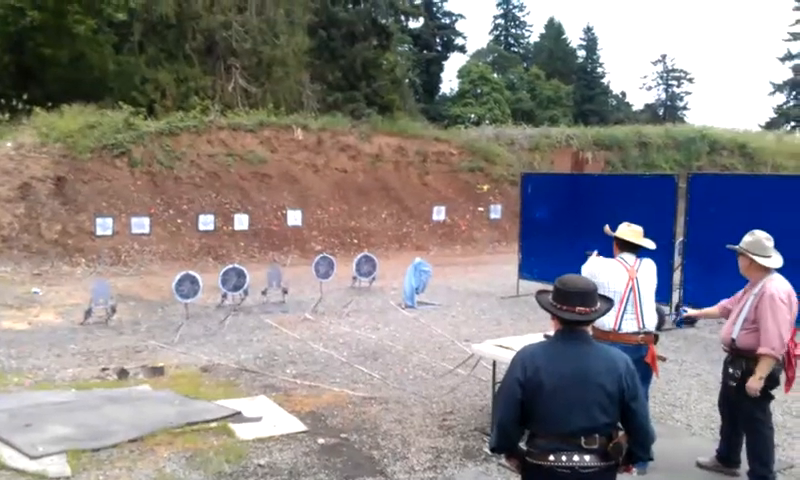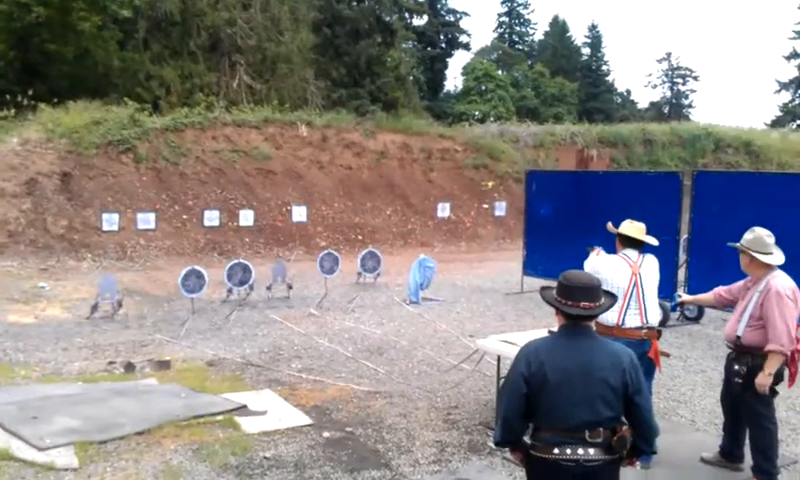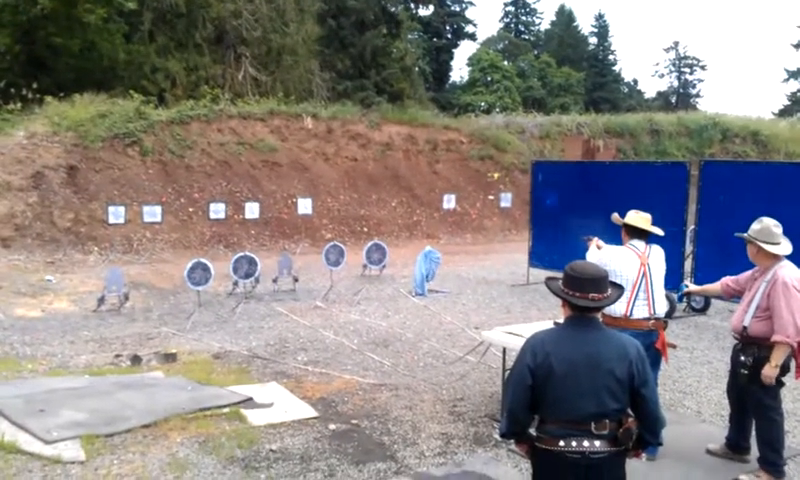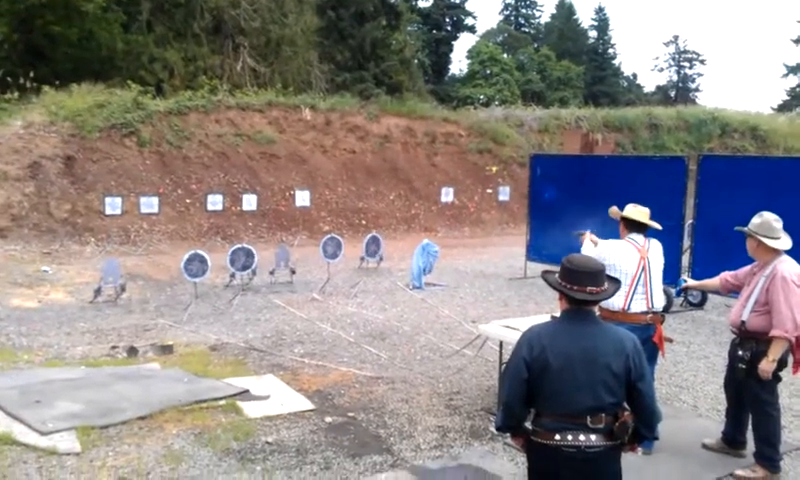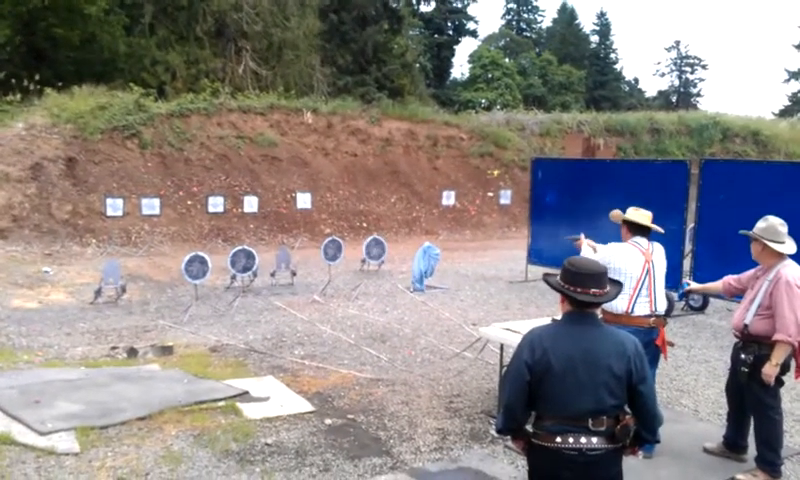
dt=0.5s
person 1, frame 1
left shoulder: (774, 291)
right shoulder: (755, 285)
left elbow: (774, 342)
right elbow: (729, 306)
left wrist: (759, 376)
right wrist: (698, 313)
left hip: (755, 366)
right hip: (738, 362)
left knee: (755, 422)
right knee: (729, 411)
right ankle: (726, 459)
person 1, frame 2
left shoulder: (778, 288)
right shoulder: (753, 282)
right elbow: (722, 295)
left wrist: (768, 372)
right wrist: (692, 299)
left hip: (758, 363)
right hip: (739, 358)
left knee: (759, 418)
right knee: (732, 407)
right ankle: (730, 454)
person 1, frame 3
right shoulder: (760, 273)
right elbow: (730, 285)
left wrist: (774, 364)
right wrist: (698, 289)
left hip: (764, 355)
right hip: (746, 349)
left knee: (765, 410)
right knee: (738, 399)
right ankle: (736, 446)
person 1, frame 4
right shoulder: (759, 267)
right elbow: (728, 280)
left wrist: (771, 359)
right wrist: (697, 284)
left hip: (762, 349)
right hip: (743, 344)
left knee: (762, 405)
right knee: (735, 393)
right ankle: (732, 441)
person 1, frame 5
right shoulder: (762, 272)
right elbow: (732, 283)
left wrist: (775, 363)
right wrist: (700, 287)
left hip: (765, 354)
right hip: (746, 348)
left knee: (765, 409)
right knee: (736, 398)
right ankle: (733, 445)
person 2, frame 1
left shoulder: (600, 267)
right shoulder: (650, 267)
left elbow: (586, 277)
left hip: (607, 345)
right hip: (641, 347)
right ankle: (638, 460)
person 2, frame 2
left shoulder: (604, 263)
right shoulder: (652, 263)
left elbow: (589, 272)
left wrist: (594, 257)
left hip: (612, 340)
right hip: (645, 341)
right ankle: (643, 454)
person 2, frame 3
left shoulder: (611, 255)
right shoulder: (658, 254)
left elbow: (594, 263)
left wrist: (593, 248)
left hip: (620, 331)
right hip: (652, 332)
right ankle: (649, 446)
person 2, frame 4
left shoulder: (611, 249)
right shoulder: (656, 248)
left elbow: (590, 259)
left wrist: (588, 242)
right wrist: (598, 241)
left hip: (618, 326)
right hip: (649, 326)
right ankle: (645, 440)
person 2, frame 5
left shoulder: (615, 252)
right shoulder: (658, 251)
left wrist: (585, 247)
right wrist: (594, 245)
left hip: (620, 329)
right hip: (651, 329)
right ankle: (646, 443)
person 3, frame 1
left shoulder: (528, 359)
right shoulder: (619, 363)
left elbow: (505, 417)
right elbow: (639, 422)
left wrist: (511, 452)
right wrist: (632, 458)
person 3, frame 2
left shoulder: (532, 354)
right shoulder: (622, 357)
left elbow: (510, 411)
right elbow: (643, 415)
left wrist: (516, 445)
right wrist: (635, 451)
person 3, frame 3
left shoulder: (538, 346)
right shoulder: (629, 349)
left elbow: (515, 402)
right elbow: (649, 407)
left wrist: (521, 437)
right wrist: (641, 443)
left hip: (554, 456)
right hip: (607, 459)
person 3, frame 4
left shoulder: (535, 339)
right shoulder: (625, 342)
left elbow: (512, 395)
right elbow: (645, 401)
left wrist: (517, 431)
right wrist: (636, 437)
left hip: (549, 452)
right hip: (603, 454)
person 3, frame 5
left shoulder: (536, 341)
right shoulder: (627, 345)
left elbow: (512, 398)
right elbow: (646, 405)
left wrist: (517, 433)
right wrist: (638, 440)
left hip: (550, 454)
right hip: (604, 457)
